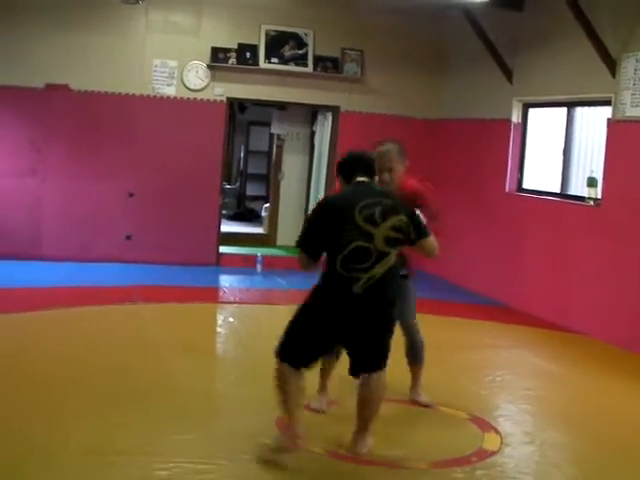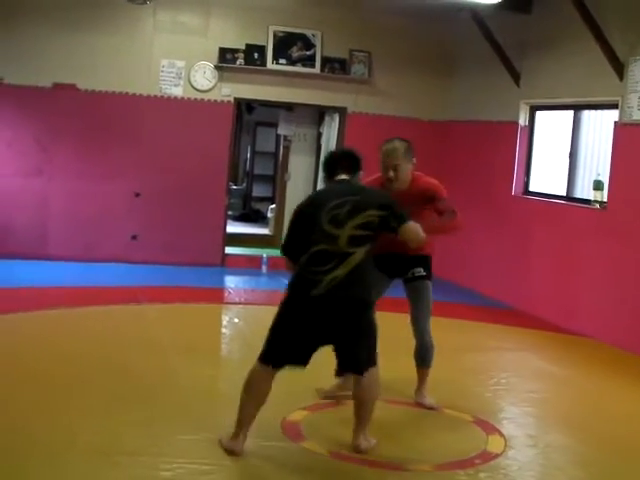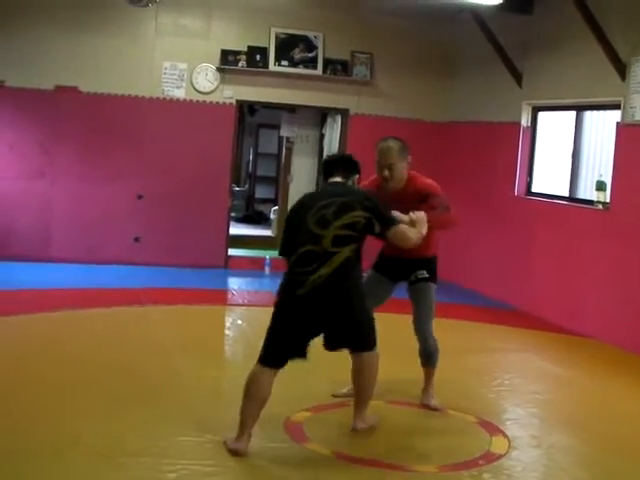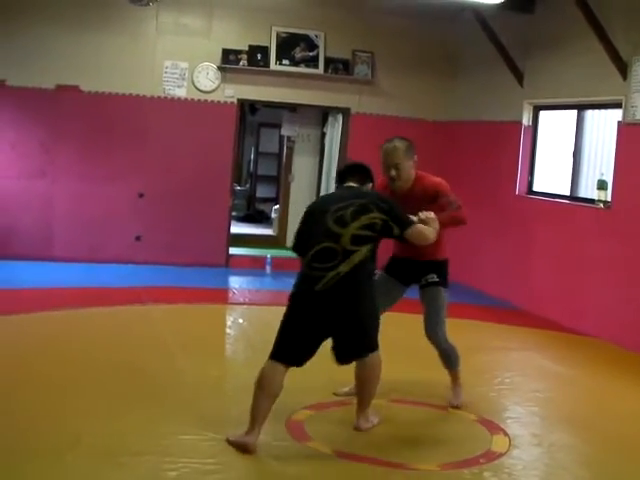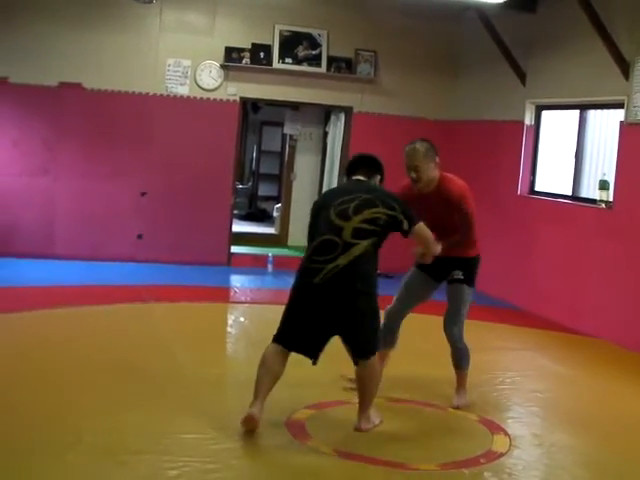
dt=0.2s
person 1, frame 1
left shoulder: (329, 205)
right shoulder: (398, 205)
left elbow: (305, 260)
right elbow: (431, 249)
right wrist: (415, 228)
left hip: (335, 296)
right hip: (381, 300)
left knee: (289, 359)
right knee: (372, 370)
left ankle: (290, 431)
right ankle: (360, 438)
person 1, frame 2
left shoulder: (309, 204)
right shoulder: (376, 199)
left elbow: (290, 258)
right elbow: (417, 238)
right wrist: (409, 225)
left hip: (304, 297)
right hip: (354, 300)
left knee: (267, 364)
right knee: (365, 367)
left ankle: (238, 437)
right ankle: (362, 434)
person 1, frame 3
left shoulder: (302, 204)
right shoulder: (363, 200)
right elbow: (407, 240)
right wrist: (421, 223)
left hip: (296, 294)
right hip: (342, 295)
left knee: (268, 363)
right knee: (365, 348)
left ankle: (242, 438)
right ankle: (361, 416)
person 1, frame 4
left shoulder: (317, 206)
right shoulder: (379, 203)
left elbow: (301, 252)
right elbow: (422, 238)
right wrist: (431, 223)
left hip: (310, 291)
right hip: (355, 294)
left knee: (280, 359)
right knee: (366, 352)
left ankle: (252, 433)
right ankle: (363, 416)
person 1, frame 5
left shoulder: (325, 199)
right shoulder: (386, 200)
right elbow: (427, 240)
right wrist: (434, 248)
left hip: (311, 282)
right hip: (355, 287)
left knee: (282, 345)
right knee: (367, 352)
left ankle: (256, 407)
right ankle: (365, 416)
person 2, frame 1
left shoulder: (414, 191)
left elbow: (433, 221)
left hip: (395, 259)
left knee: (410, 326)
left ankle: (415, 389)
right ankle: (322, 391)
person 2, frame 2
left shoulder: (429, 188)
right shoulder: (372, 187)
left elbow: (453, 221)
left wrist: (419, 228)
left hip: (417, 259)
right hip: (383, 255)
left knee: (422, 329)
left ankle: (421, 390)
right ankle: (345, 380)
person 2, frame 3
left shoulder: (425, 188)
right shoulder: (371, 188)
left elbow: (448, 218)
left wrist: (409, 220)
left hip: (421, 262)
right hip: (389, 258)
left knee: (423, 330)
left ankle: (428, 390)
person 2, frame 4
left shoulder: (433, 187)
right shoulder: (381, 190)
left elbow: (461, 215)
left hip: (433, 264)
right hip: (400, 261)
left knee: (435, 333)
left ankle: (457, 385)
person 2, frame 5
left shoulder: (456, 190)
right shoulder: (408, 191)
left elbow: (469, 236)
left hip: (463, 262)
right hip: (432, 258)
left knee: (453, 331)
right knee: (393, 313)
left ankle: (461, 389)
